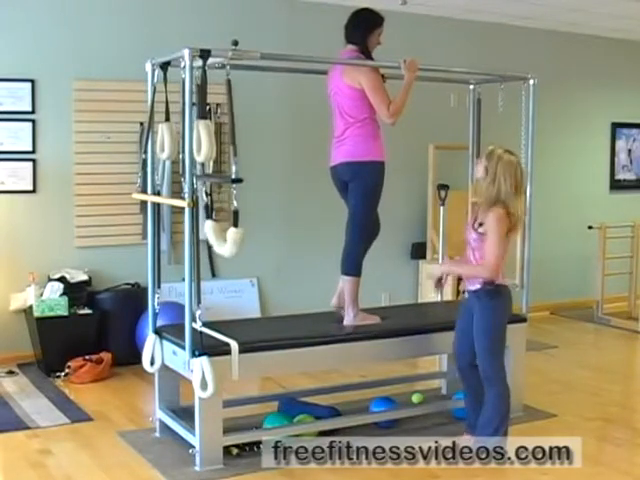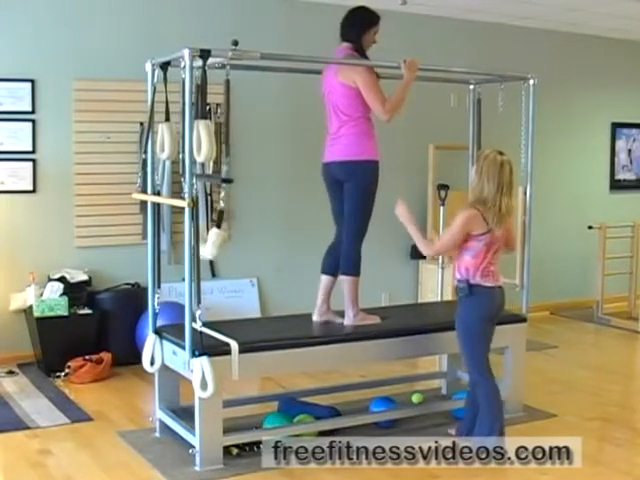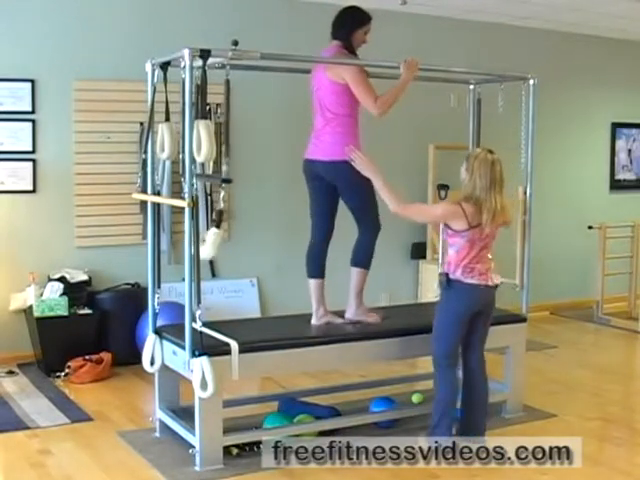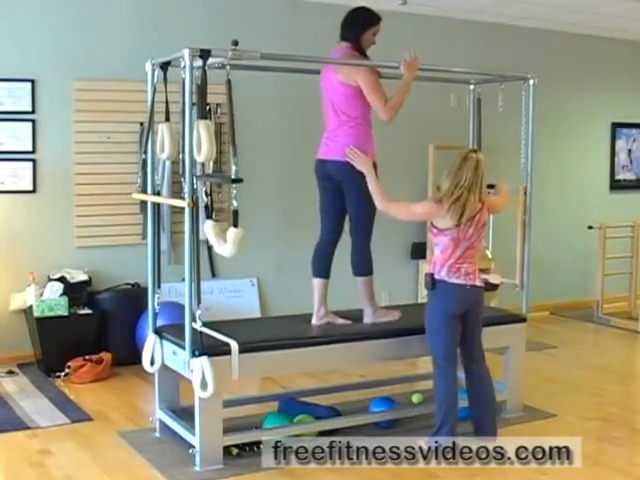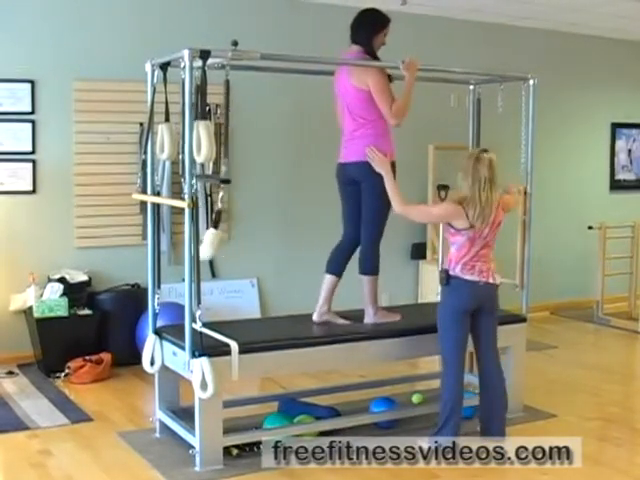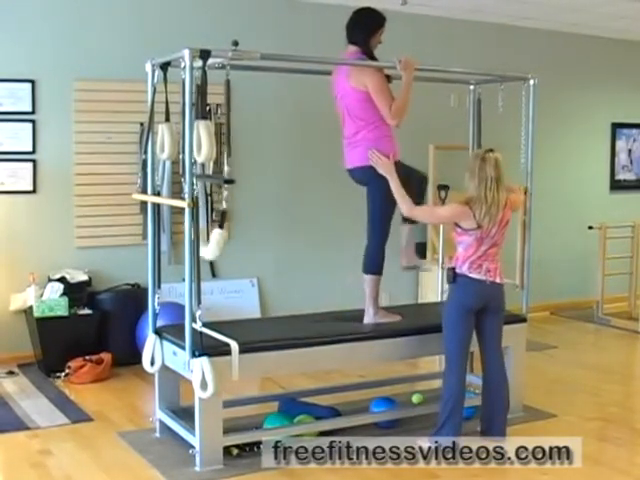
dt=0.5s
person 1, frame 1
left shoulder: (336, 68)
right shoulder: (363, 68)
right elbow: (389, 115)
left wrist: (377, 81)
right wrist: (408, 79)
left hip: (340, 162)
right hip: (363, 160)
left knee: (367, 227)
right knee: (358, 232)
left ankle: (342, 295)
right ankle: (352, 312)
person 1, frame 2
left shoulder: (331, 65)
right shoulder: (357, 65)
right elbow: (385, 112)
right wrist: (407, 79)
left hip: (333, 161)
right hip: (358, 160)
left knee: (344, 234)
right knee: (353, 236)
left ankle: (321, 307)
right ankle: (352, 312)
person 1, frame 3
left shoulder: (320, 65)
right shoulder: (346, 63)
right elbow: (377, 107)
right wrist: (405, 78)
left hip: (315, 160)
right hip: (341, 159)
left knee: (320, 234)
right knee: (370, 227)
left ankle: (319, 311)
right ankle: (355, 305)
person 1, frame 4
left shoulder: (329, 66)
right shoulder: (358, 66)
right elbow: (386, 112)
right wrist: (407, 78)
left hip: (326, 160)
right hip: (352, 161)
left knee: (329, 235)
right knee: (361, 236)
left ankle: (320, 310)
right ankle: (370, 310)
person 1, frame 5
left shoulder: (342, 70)
right shoulder: (370, 69)
right elbow: (394, 117)
right wrist: (410, 79)
left hip: (347, 162)
right hip: (373, 161)
left knee: (351, 235)
right knee: (370, 237)
left ankle: (323, 307)
right ankle: (372, 310)
person 1, frame 6
left shoulder: (340, 71)
right shoulder: (368, 71)
right elbow: (394, 117)
right wrist: (407, 79)
left hip: (354, 161)
left knee: (417, 180)
right knee: (377, 234)
left ankle: (408, 251)
right ankle: (372, 311)
person 2, frame 1
left shoulder: (497, 214)
right shoulder: (482, 207)
left elbow: (490, 268)
left wrist: (448, 268)
right wrist: (450, 265)
left hip: (490, 298)
right hip: (474, 296)
left knee: (490, 370)
right knee: (464, 360)
left ankle: (491, 438)
right ankle: (478, 426)
person 2, frame 2
left shoulder: (471, 215)
right shoulder: (503, 215)
left elbow: (429, 250)
right elbow: (510, 247)
left wrist: (405, 218)
left hip: (475, 295)
right hip: (493, 293)
left knee: (479, 370)
right knee: (477, 365)
left ankle: (492, 440)
right ankle: (471, 428)
person 2, frame 3
left shoulder: (454, 211)
right shoulder: (496, 211)
left elbow: (398, 208)
right elbow: (507, 221)
left wrist: (373, 174)
left hip: (459, 292)
right hip: (486, 292)
left knee: (445, 364)
right knee: (474, 362)
left ankle: (441, 436)
right ankle: (473, 432)
person 2, frame 4
left shoulder: (438, 209)
right shoulder: (483, 207)
left elbow: (384, 205)
right elbow: (503, 199)
left wrist: (368, 171)
right wrist: (503, 189)
left hip: (446, 292)
right hip: (473, 291)
left knee: (445, 367)
right knee: (476, 362)
left ankle: (444, 440)
right ankle: (487, 432)
person 2, frame 5
left shoulder: (455, 209)
right shoulder: (498, 206)
left elbow: (402, 208)
right elbow: (514, 197)
left wrist: (386, 173)
right wrist: (513, 190)
left hip: (459, 289)
right hip: (487, 289)
left knee: (453, 365)
right knee: (489, 361)
left ankle: (445, 439)
right ankle: (494, 433)
person 2, frame 6
left shoulder: (463, 210)
right shoulder: (506, 205)
left elbow: (410, 211)
right elbow: (519, 195)
left wrist: (390, 175)
right wrist: (511, 189)
left hip: (465, 288)
right hip: (494, 289)
left knee: (455, 365)
right knee: (493, 361)
left ankle: (446, 438)
right ankle: (495, 433)
